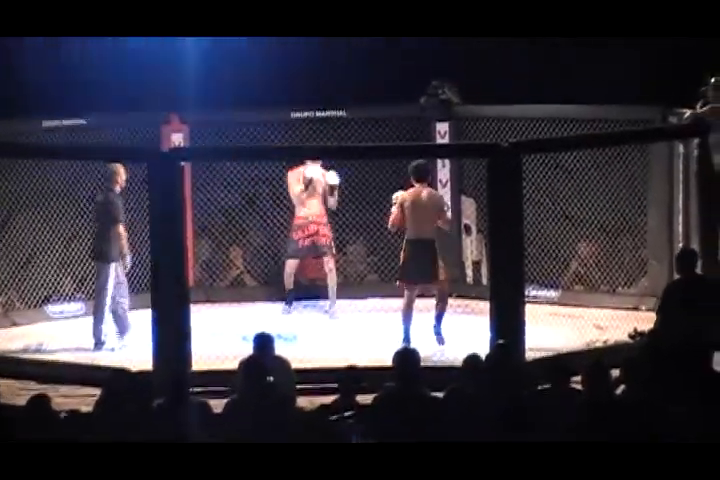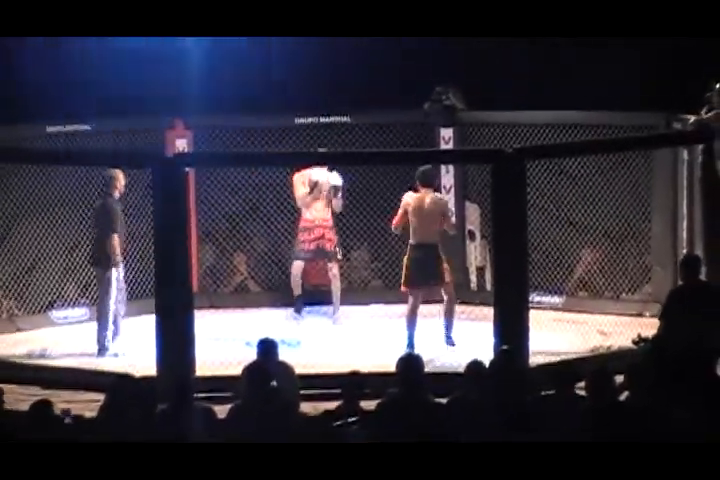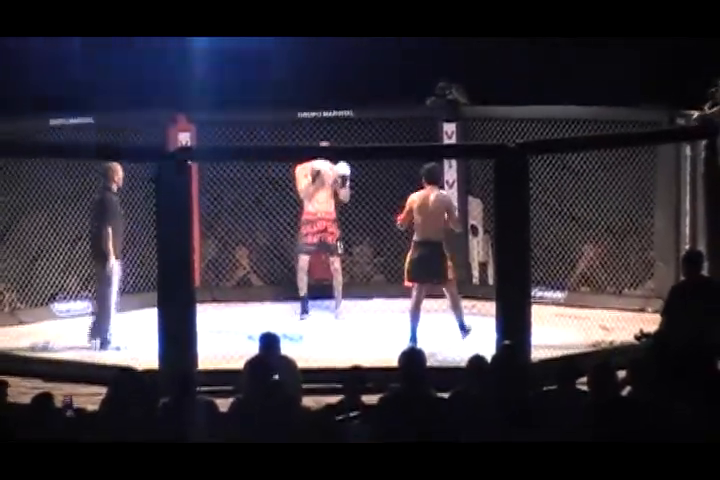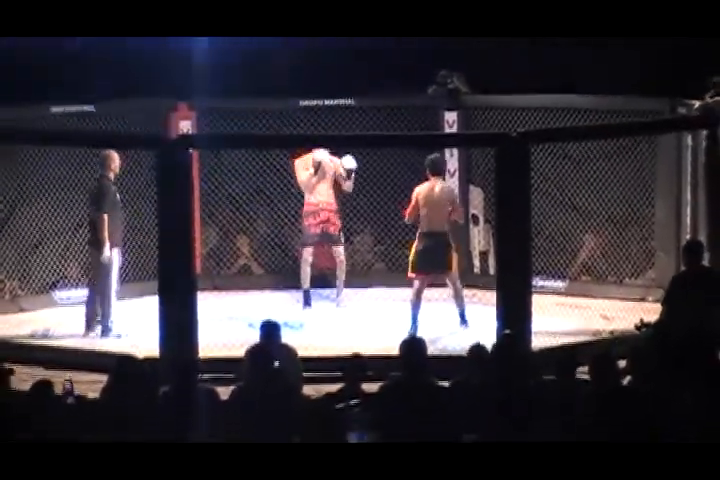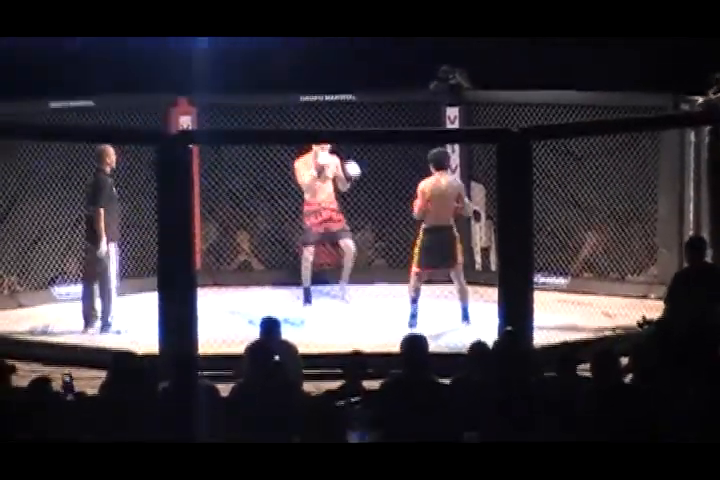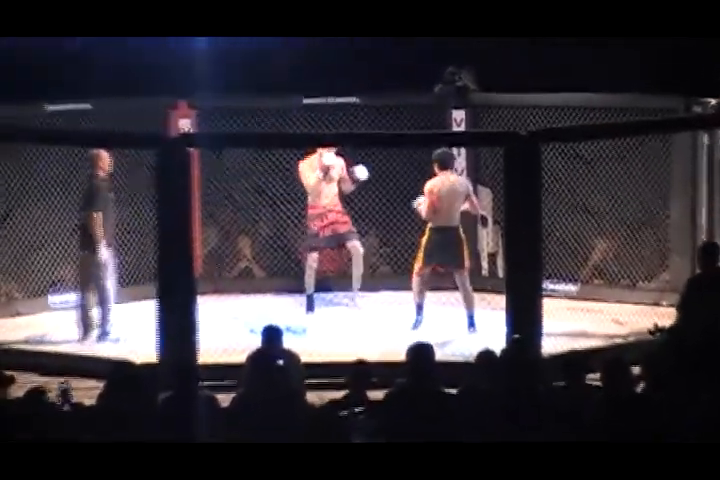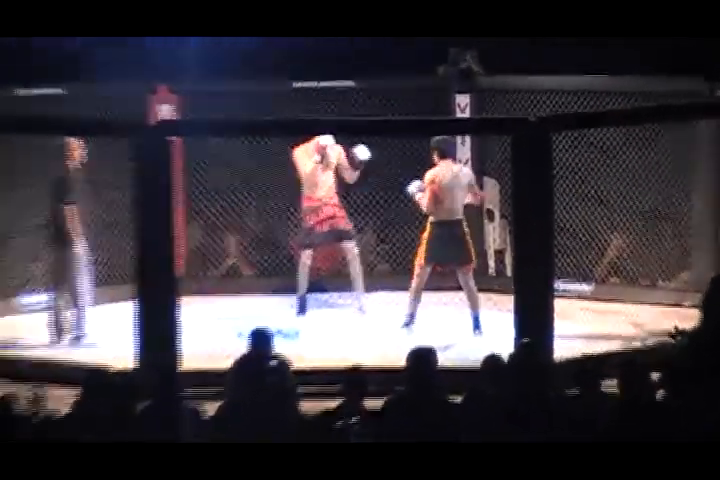
dt=0.1s
person 1, frame 1
left shoulder: (103, 198)
right shoulder: (113, 200)
right elbow: (119, 229)
right wrist: (127, 252)
left hip: (107, 255)
right hip: (108, 256)
left knee: (120, 294)
right knee: (105, 298)
left ankle: (124, 332)
right ankle: (100, 341)
person 1, frame 2
left shoulder: (103, 203)
right shoulder: (112, 206)
right elbow: (113, 237)
right wrist: (119, 262)
left hip: (105, 261)
right hip: (108, 262)
left knee: (117, 300)
right knee: (108, 304)
left ankle: (111, 340)
right ankle: (103, 347)
person 1, frame 3
left shoulder: (102, 197)
right shoulder: (110, 199)
right elbow: (107, 230)
right wrist: (111, 256)
left hip: (102, 255)
right hip: (109, 256)
left knee: (104, 296)
right knee: (109, 298)
left ankle: (96, 334)
right ankle: (105, 340)
person 1, frame 4
left shoulder: (101, 185)
right shoulder: (107, 187)
right elbow: (103, 217)
right wrist: (106, 245)
left hip: (100, 243)
right hip: (108, 244)
left knee: (96, 285)
right knee: (108, 286)
left ankle: (91, 325)
right ankle: (106, 328)
person 1, frame 5
left shoulder: (97, 180)
right shoulder: (104, 181)
right elbow: (99, 211)
right wrist: (102, 239)
left hip: (93, 239)
right hip: (104, 239)
left knee: (90, 280)
right knee: (108, 282)
left ankle: (89, 321)
right ankle: (106, 323)
person 1, frame 6
left shoulder: (92, 185)
right shoulder: (99, 186)
right elbow: (95, 216)
right wrist: (101, 244)
left hip: (87, 245)
right hip: (99, 245)
left knee: (86, 288)
right knee: (106, 289)
left ankle: (86, 330)
right ankle: (105, 332)
person 1, frame 7
left shoulder: (69, 176)
right shoulder: (70, 177)
right elbow: (67, 210)
right wrist: (76, 239)
left hip: (62, 241)
right hip: (69, 241)
left knee: (60, 288)
right knee: (80, 287)
left ankle: (58, 333)
right ankle: (79, 333)
person 2, frame 1
left shoulder: (403, 197)
right shoulder: (436, 197)
left elbow: (393, 226)
right elbow: (446, 225)
left wrist: (396, 206)
left hip: (411, 248)
right hip: (429, 248)
left knee: (409, 296)
right knee: (442, 292)
left ankle: (406, 338)
right ankle: (437, 327)
person 2, frame 2
left shoulder: (408, 201)
right shoulder: (441, 202)
left elbow: (396, 228)
right elbow: (451, 229)
left hip: (415, 252)
right hip: (433, 252)
left knee: (413, 301)
right knee: (449, 295)
left ankle: (410, 344)
right ankle: (447, 333)
person 2, frame 3
left shoulder: (413, 198)
right shoulder: (445, 199)
left elbow: (401, 224)
right elbow: (457, 227)
left hip: (419, 249)
right hip: (437, 249)
left knee: (417, 295)
right knee: (452, 292)
left ankle: (413, 338)
right ankle: (462, 327)
person 2, frame 4
left shoulder: (419, 190)
right shoulder: (450, 191)
left elbow: (409, 219)
right elbow: (460, 219)
left hip: (424, 240)
right hip: (443, 240)
left knee: (419, 285)
right knee: (454, 282)
left ankle: (414, 324)
right ankle: (462, 319)
person 2, frame 5
left shoulder: (424, 185)
right shoulder: (456, 183)
left elbow: (418, 214)
right elbow: (468, 211)
left hip: (429, 234)
right hip: (448, 233)
left knee: (417, 276)
right knee: (458, 276)
left ankle: (414, 312)
right ankle: (465, 315)
person 2, frame 6
left shoulder: (431, 184)
right shoulder: (463, 183)
left elbow: (427, 215)
right elbow: (476, 210)
left wrist: (420, 205)
left hip: (435, 234)
right hip: (454, 234)
left knee: (419, 274)
right knee: (463, 281)
left ankle: (419, 313)
right ankle: (471, 322)
person 2, frame 7
left shoulder: (432, 174)
right shoulder: (466, 172)
left elbow: (427, 207)
right elbow: (477, 199)
left wrist: (418, 194)
left hip: (437, 229)
right hip: (458, 228)
left knee: (419, 276)
right knee: (467, 279)
left ankle: (410, 318)
right ankle: (476, 325)
person 3, frame 1
left shoulder: (325, 175)
right shoulder: (294, 175)
left elbow: (333, 205)
right elbow: (297, 201)
left wrist: (334, 190)
right wrist: (308, 185)
left hip: (321, 223)
right hip: (301, 224)
left knee: (330, 266)
right knee: (290, 268)
left ankle: (332, 307)
right ankle: (289, 298)
person 3, frame 2
left shoulder: (330, 178)
right shoulder: (300, 177)
left elbow: (337, 208)
right elbow: (301, 203)
left wrist: (337, 192)
right wrist: (313, 188)
left hip: (327, 227)
right hip: (307, 226)
left knee: (334, 271)
right knee: (296, 270)
left ankle: (336, 312)
right ankle: (298, 304)
person 3, frame 3
left shoulder: (334, 170)
right shoulder: (302, 169)
left elbow: (344, 198)
right elbow: (304, 194)
left wrist: (344, 181)
right wrist: (314, 177)
left hip: (329, 219)
right hip: (309, 219)
left knee: (336, 265)
right knee: (303, 263)
left ankle: (338, 307)
right ankle: (304, 306)
person 3, frame 4
left shoulder: (335, 162)
right shoulder: (301, 162)
left elbow: (348, 188)
right elbow: (305, 187)
left wrist: (349, 174)
right wrist: (316, 169)
left hip: (331, 210)
right hip: (311, 211)
left knee: (340, 256)
right knee: (307, 256)
left ankle: (339, 295)
right ankle: (306, 298)
person 3, frame 5
left shoulder: (334, 161)
right shoulder: (301, 163)
left elbow: (342, 187)
right elbow: (307, 188)
left wrist: (348, 179)
right wrist: (318, 170)
left hip: (332, 208)
right hip: (312, 210)
left knee: (350, 248)
right knee: (308, 254)
left ankle: (343, 287)
person 3, frame 6
left shoulder: (339, 162)
right shoulder: (305, 164)
left elbow: (347, 188)
right elbow: (312, 190)
left wrist: (355, 180)
right wrist: (323, 171)
left hip: (337, 211)
right hip: (316, 213)
left knee: (357, 250)
right knee: (312, 260)
left ankle: (355, 293)
right ankle: (310, 300)
person 3, frame 7
left shoulder: (337, 150)
right shoulder: (301, 152)
left elbow: (350, 178)
right elbow: (308, 178)
left wrist: (359, 164)
right wrist: (319, 155)
left hip: (333, 204)
right hip: (312, 206)
left knee: (352, 251)
right knee: (306, 257)
left ankle: (359, 299)
right ankle: (302, 301)
